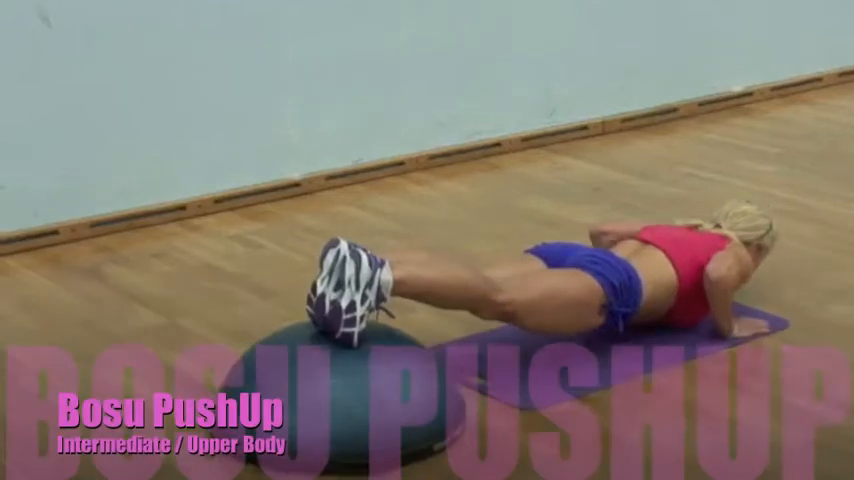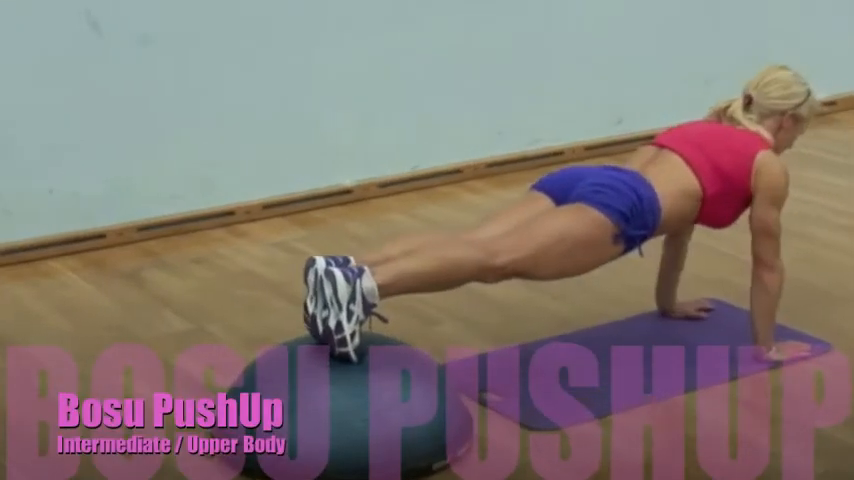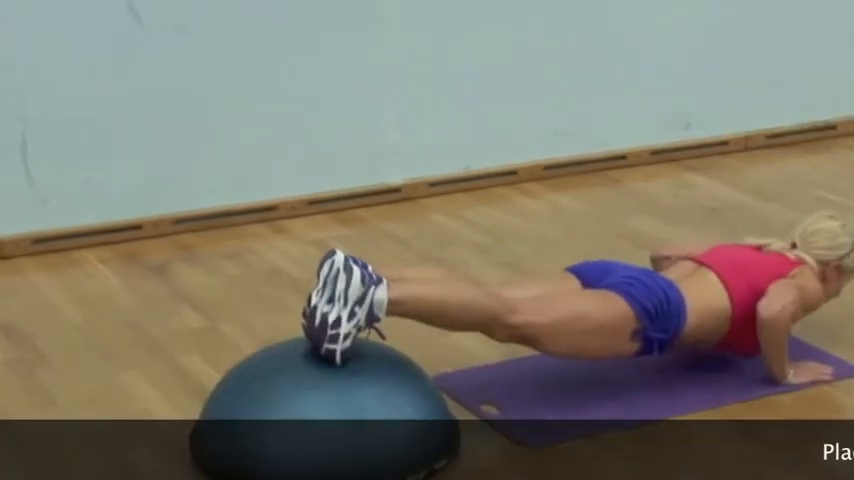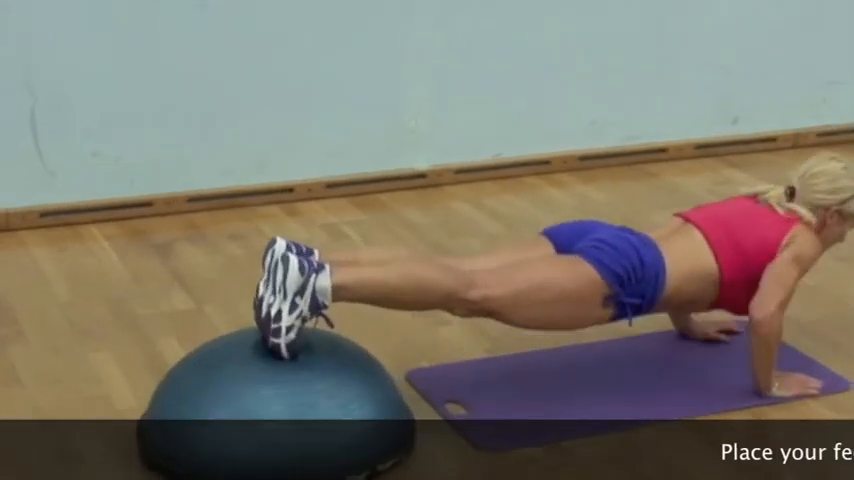
dt=1s
person 1, frame 1
left shoulder: (673, 231)
right shoulder: (737, 257)
left elbow: (601, 230)
right elbow: (717, 274)
right wrist: (728, 326)
left hip: (565, 255)
right hip: (612, 285)
left knee: (483, 286)
right knee: (499, 300)
left ankle: (360, 264)
right ankle: (380, 277)
person 1, frame 2
left shoulder: (705, 129)
right shoulder: (769, 166)
left elbow: (676, 210)
right elbow: (767, 265)
left wrist: (667, 304)
right wrist: (766, 348)
left hip: (581, 180)
right hip: (620, 204)
left knee: (470, 243)
right knee: (500, 260)
left ankle: (347, 270)
right ankle: (367, 288)
person 1, frame 3
left shoulder: (751, 253)
right shoulder: (807, 284)
left elbow: (662, 254)
right elbow: (770, 312)
right wrist: (783, 372)
left hip: (612, 275)
right hip: (646, 309)
left knee: (495, 303)
right knee: (516, 321)
left ankle: (360, 277)
right ankle: (377, 297)
person 1, frame 4
left shoulder: (750, 205)
right shoulder: (803, 242)
right elbow: (764, 314)
left wrist: (686, 323)
right wrist: (768, 383)
left hip: (596, 239)
right hip: (620, 274)
left knee: (456, 275)
right knee: (475, 295)
left ankle: (307, 262)
right ankle: (320, 285)
